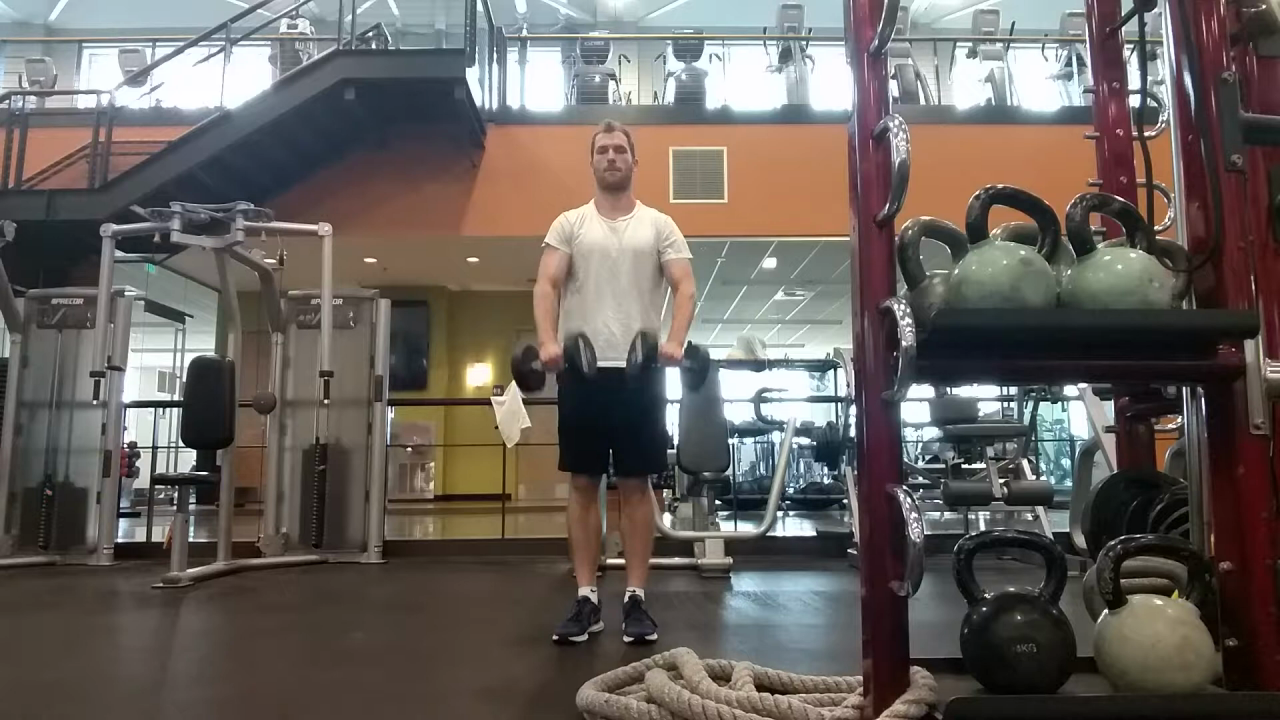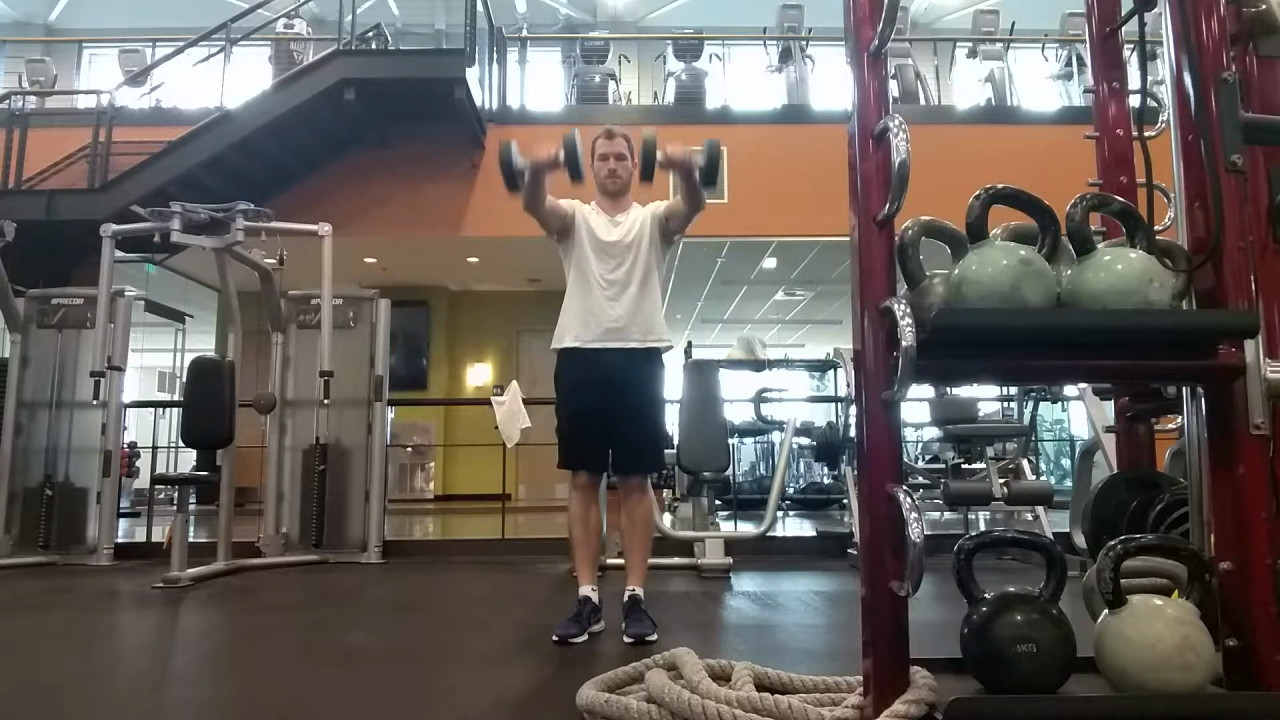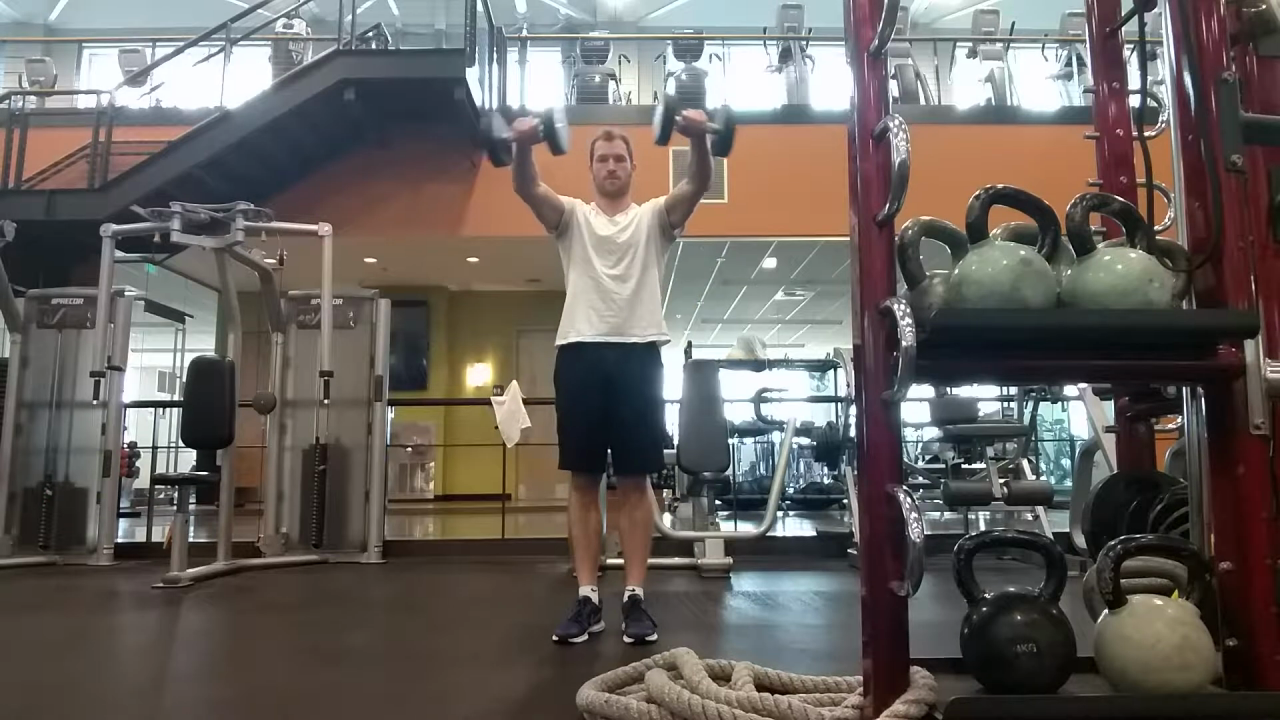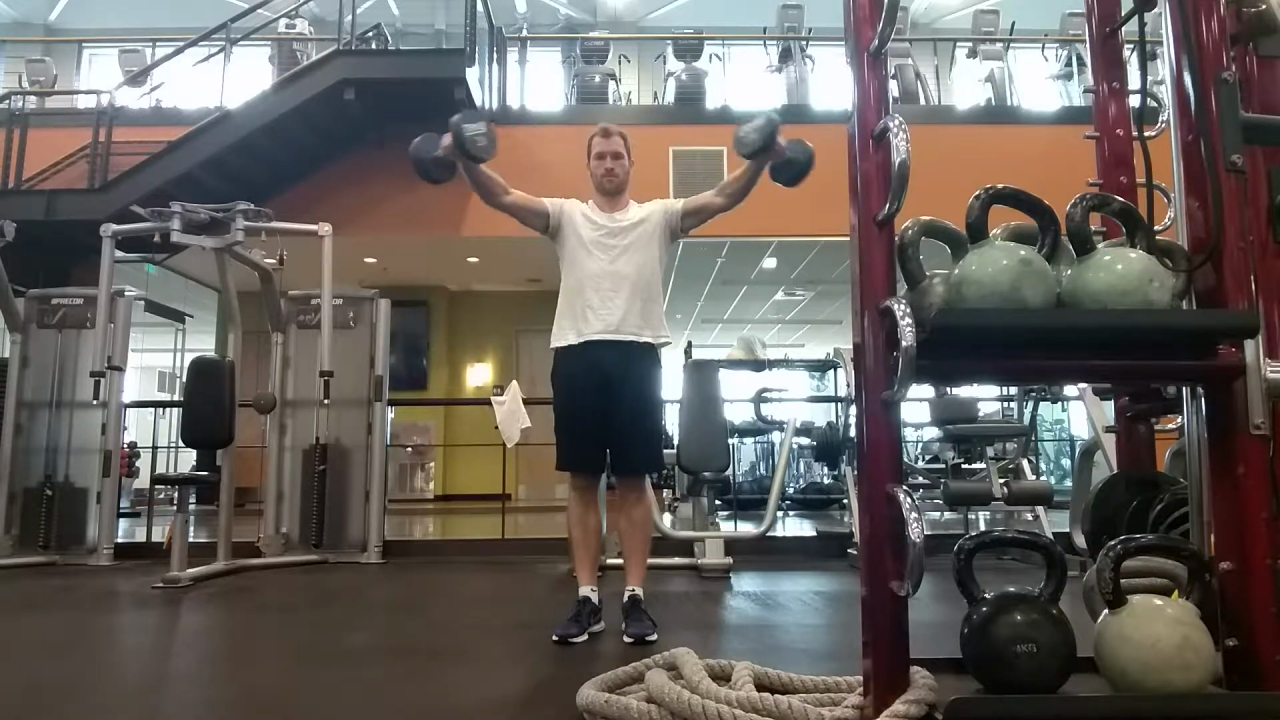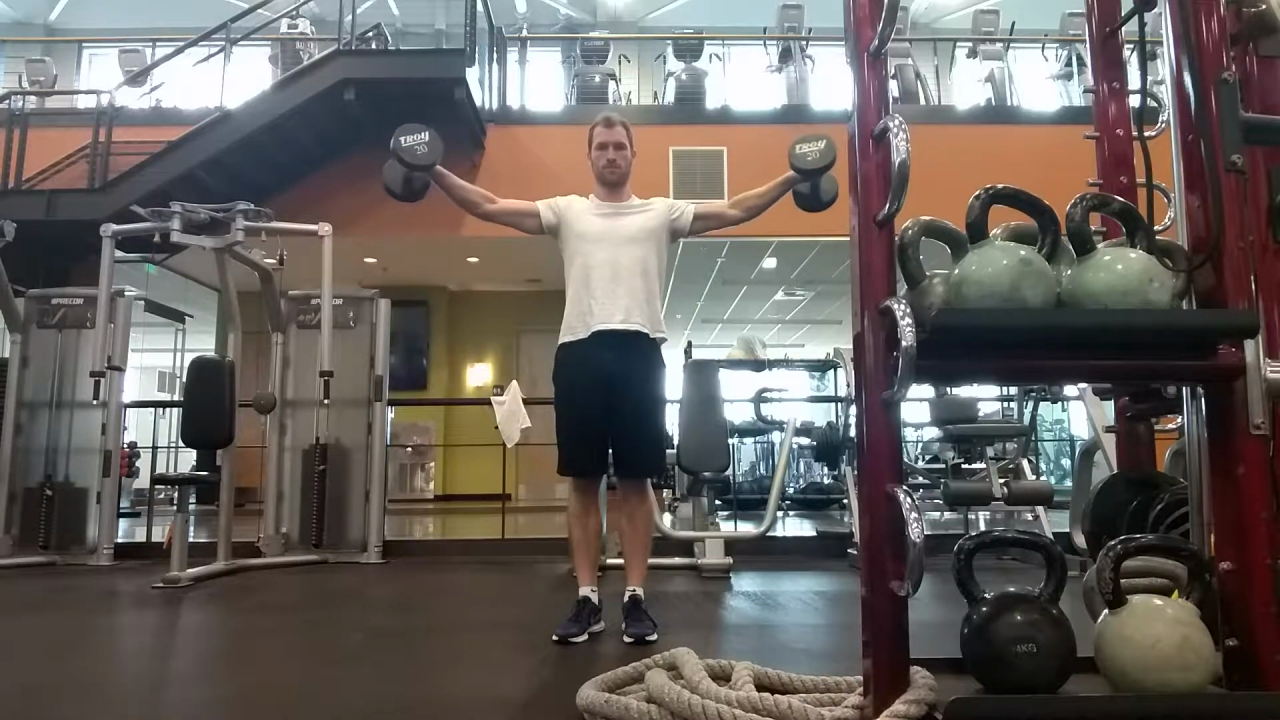
dt=0.5s
person 1, frame 1
left shoulder: (659, 224)
right shoulder: (570, 223)
left elbow: (684, 284)
right elbow: (547, 283)
left wrist: (677, 335)
right wrist: (548, 337)
left hip: (640, 370)
right hip: (581, 369)
left knee: (636, 484)
right knee: (583, 483)
left ankle: (635, 599)
right ankle: (586, 599)
person 1, frame 2
left shoulder: (655, 216)
right shoulder: (573, 215)
left elbow: (690, 204)
right elbow: (536, 205)
left wrist: (686, 171)
right wrist: (537, 172)
left hip: (639, 355)
right hip: (581, 355)
left knee: (635, 480)
right knee: (583, 479)
left ankle: (634, 597)
right ankle: (587, 597)
person 1, frame 3
left shoulder: (655, 217)
right shoulder: (571, 216)
left elbow: (698, 184)
right elbow: (526, 187)
left wrist: (698, 139)
right wrist: (524, 145)
left hip: (638, 353)
right hip: (581, 353)
left knee: (635, 480)
right knee: (583, 479)
left ankle: (635, 597)
right ankle: (587, 598)
person 1, frame 4
left shoulder: (658, 216)
right shoulder: (565, 215)
left elbow: (722, 197)
right elbow: (502, 196)
left wrist: (759, 159)
right wrist: (466, 159)
left hip: (636, 354)
right hip: (578, 354)
left knee: (634, 480)
right knee: (582, 480)
left ankle: (634, 597)
right ankle: (587, 598)
person 1, frame 5
left shoulder: (661, 212)
right shoulder: (566, 211)
left elbow: (734, 210)
right elbow: (489, 206)
left wrist: (792, 179)
right wrist: (435, 172)
left hip: (638, 351)
right hip: (580, 352)
left knee: (635, 481)
right knee: (583, 481)
left ankle: (635, 599)
right ankle: (587, 599)
